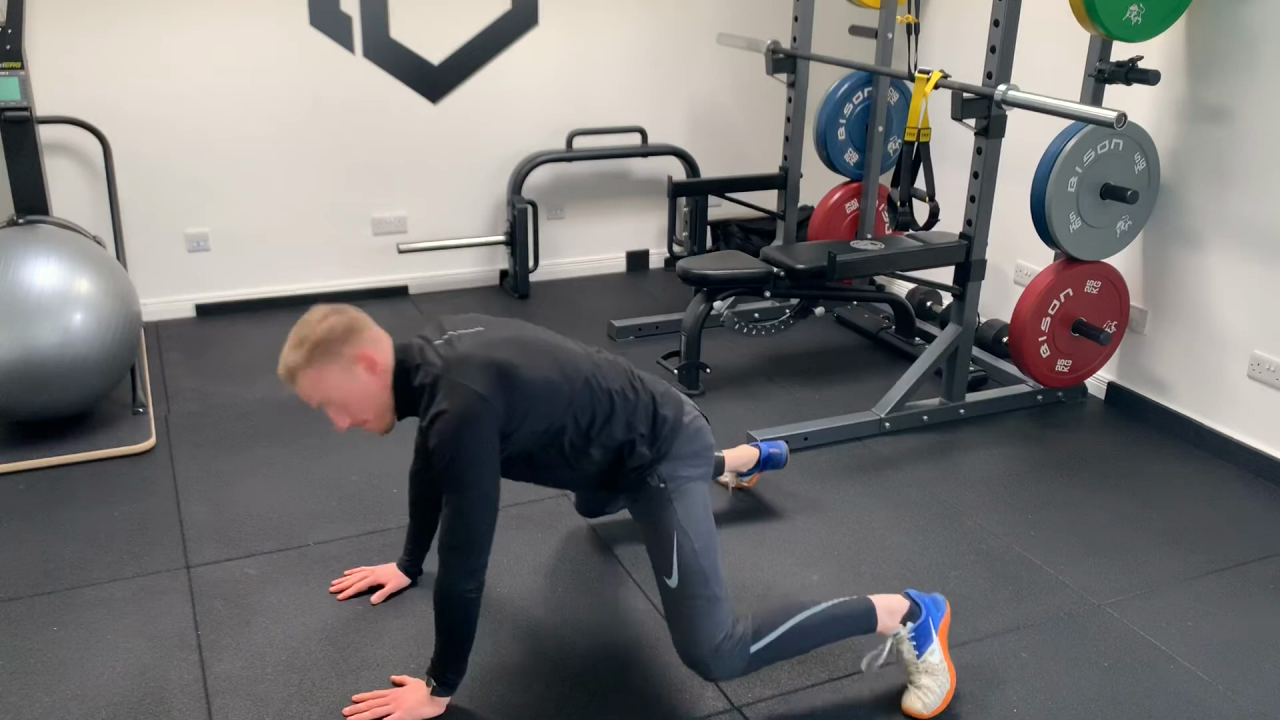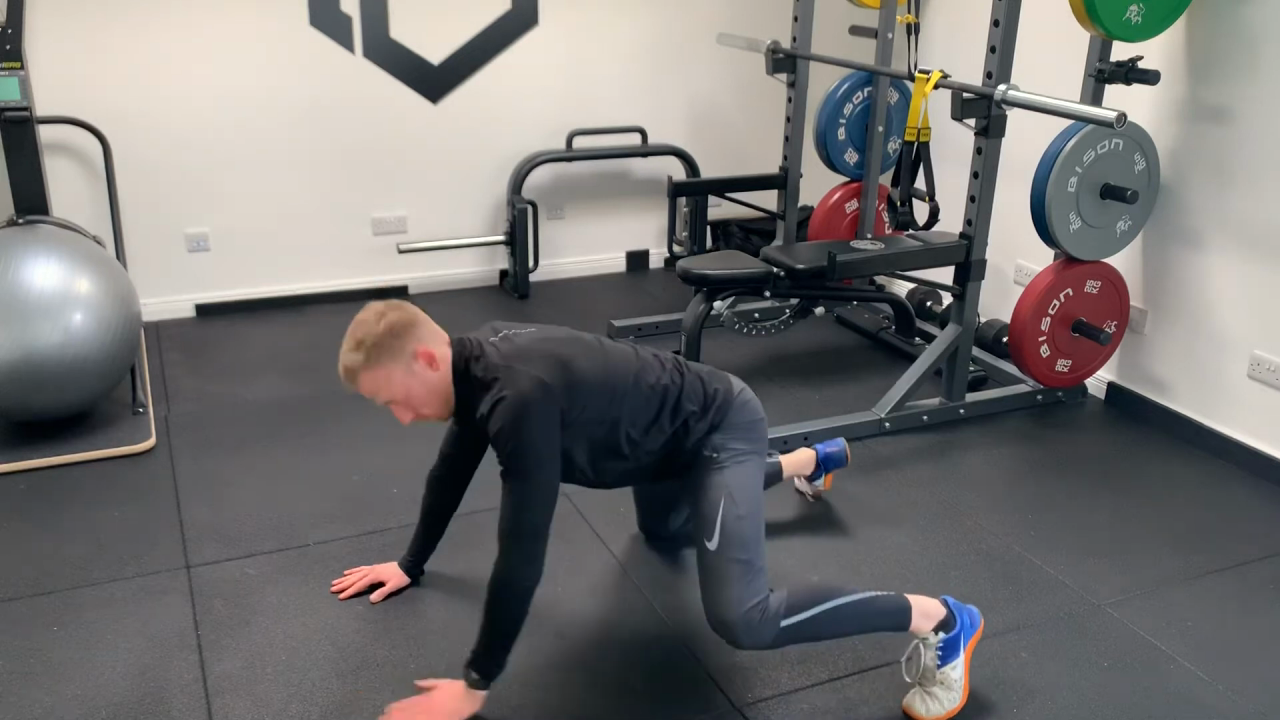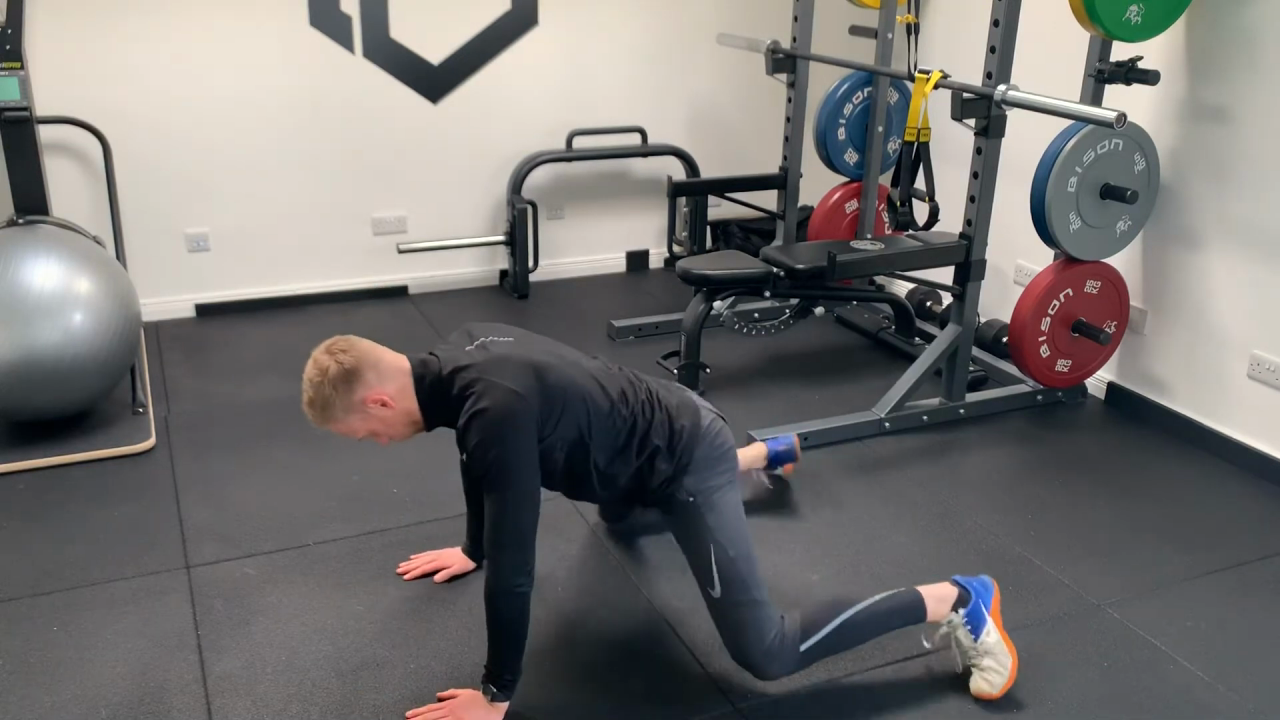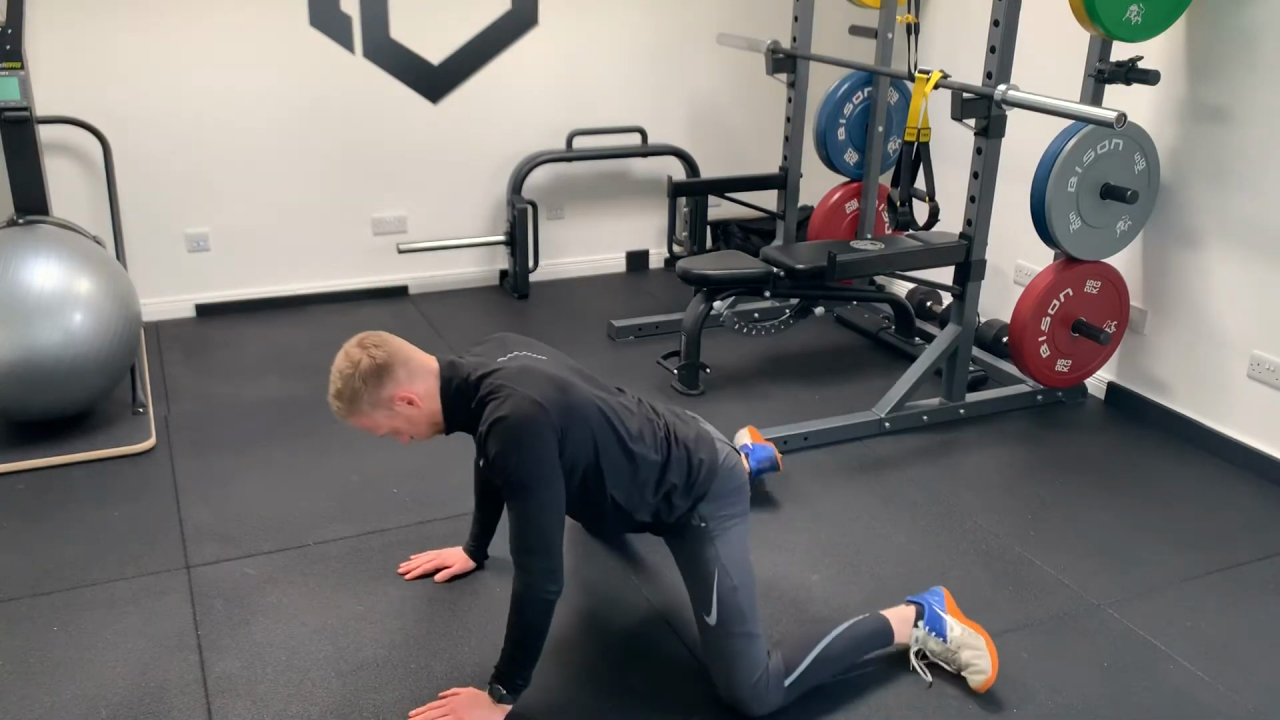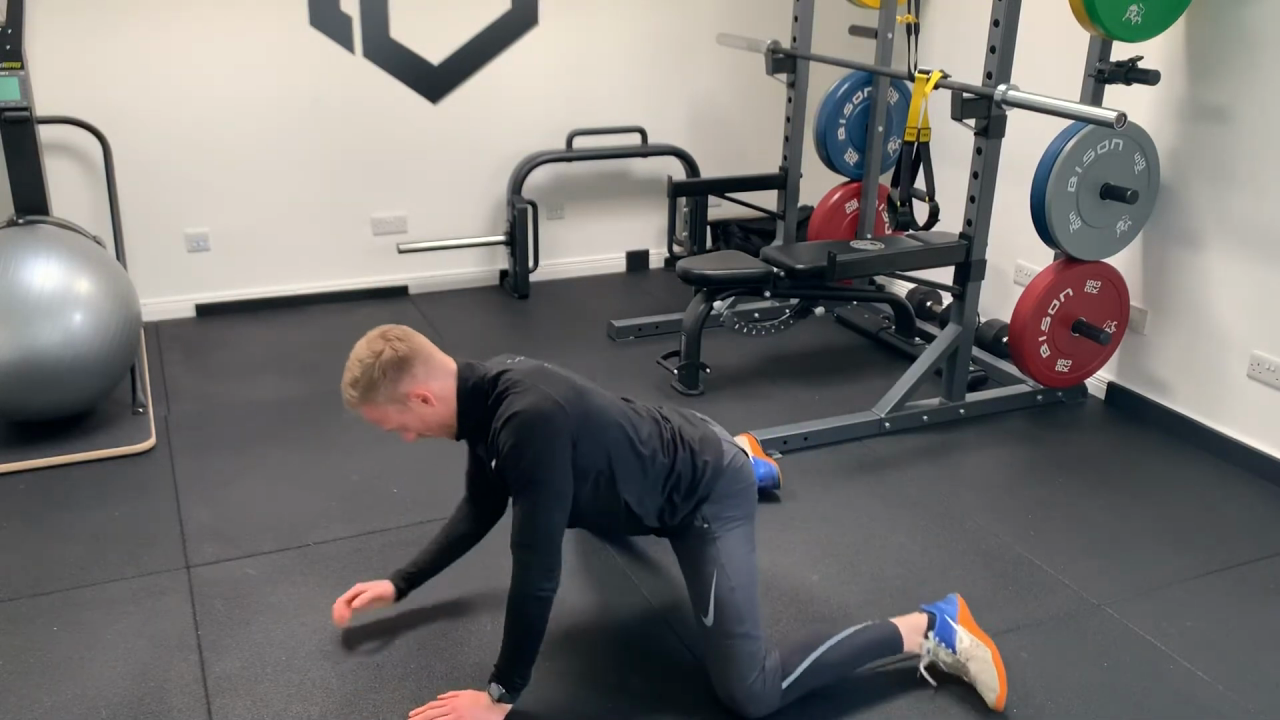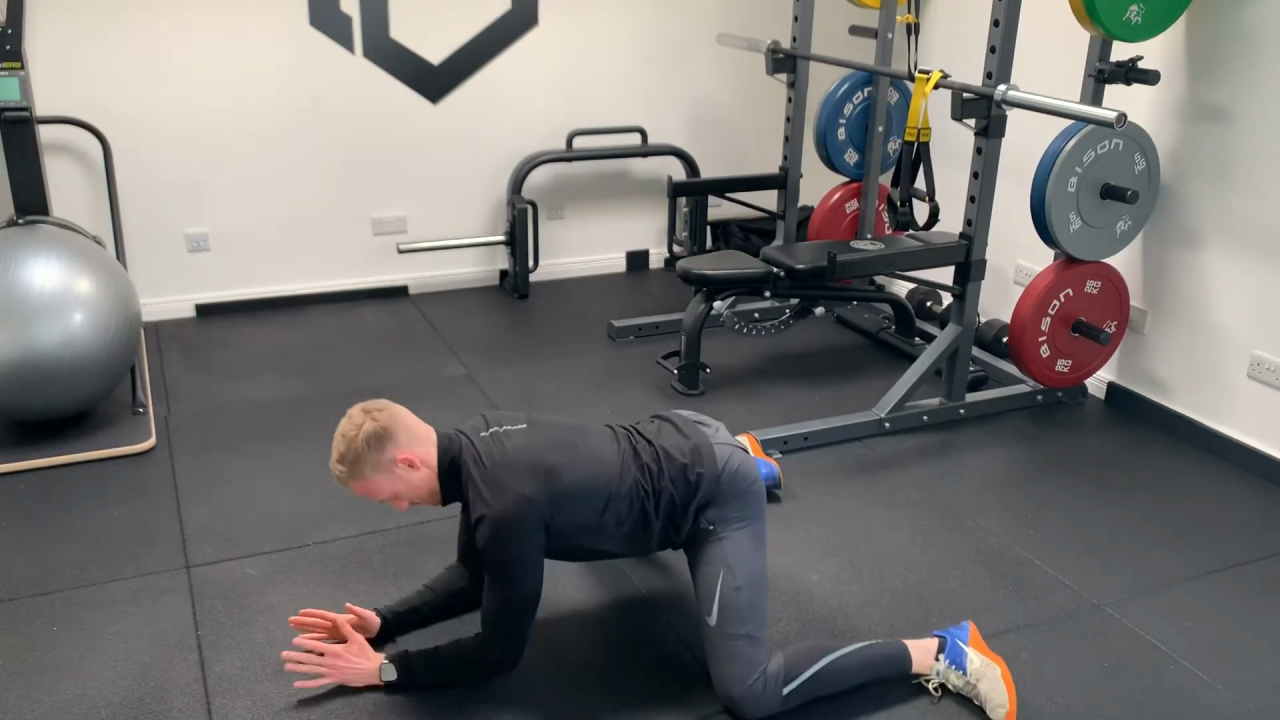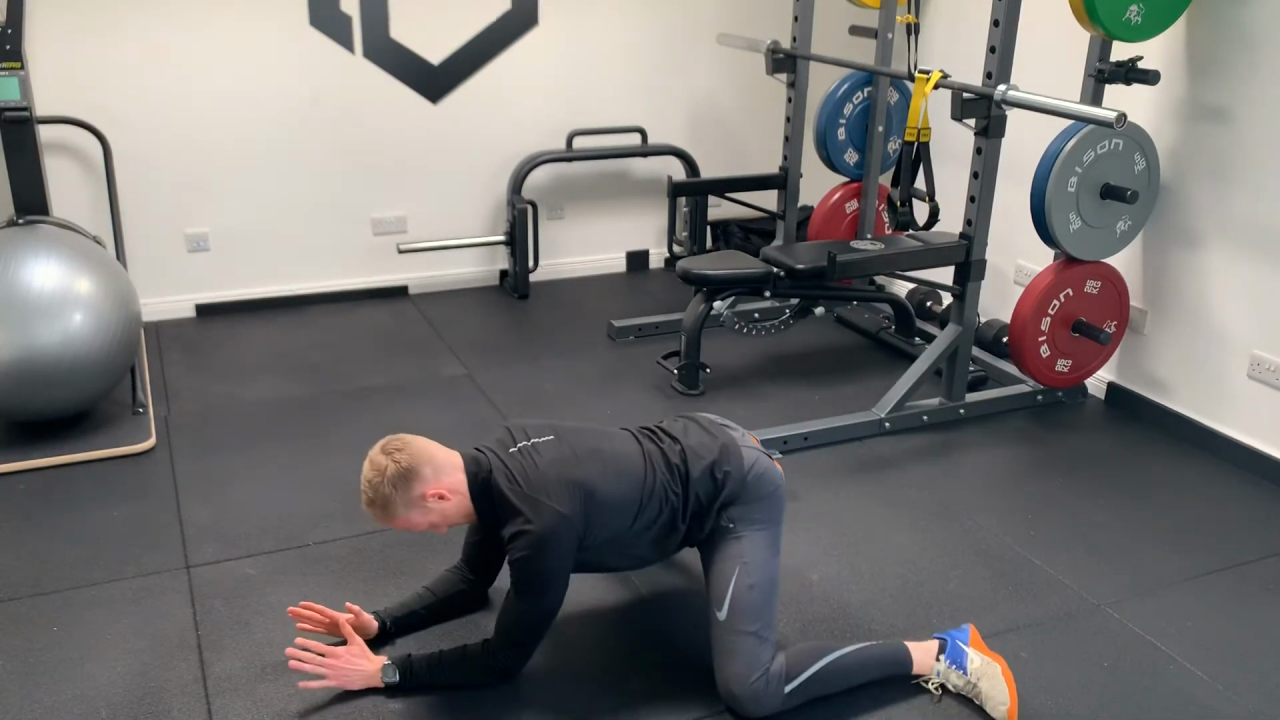
dt=0.7s
person 1, frame 1
left shoulder: (459, 403)
right shoulder: (429, 354)
left elbow: (466, 558)
right elbow: (429, 468)
right wrist: (407, 564)
left hip: (662, 449)
right hip: (627, 436)
left knee: (714, 653)
right knee: (595, 506)
left ankle: (906, 614)
right ankle: (744, 460)
person 1, frame 2
left shoulder: (520, 395)
right shoulder: (477, 360)
left elbow: (522, 554)
right elbow: (453, 467)
right wrist: (410, 564)
left hip: (720, 425)
right hip: (673, 425)
left knee: (742, 617)
right knee: (661, 533)
left ankle: (939, 620)
right ankle: (810, 462)
person 1, frame 3
left shoulder: (495, 408)
right shoulder: (454, 360)
left elbow: (514, 564)
right elbow: (477, 462)
right wrist: (470, 549)
left hip: (685, 459)
right hip: (654, 429)
left knee: (767, 652)
right knee: (617, 514)
left ankle: (956, 601)
right ankle: (761, 455)
person 1, frame 4
left shoulder: (515, 418)
right shoulder: (483, 363)
left elbow: (541, 576)
right elbow: (490, 462)
right wrist: (474, 548)
left hip: (701, 494)
right hip: (663, 454)
right knee: (593, 516)
left ankle: (917, 620)
right ankle: (741, 453)
person 1, frame 5
left shoulder: (530, 418)
right shoulder: (487, 391)
left elbow: (536, 572)
right elbow: (482, 504)
right wrist: (399, 584)
left hip: (706, 493)
right hip: (672, 453)
right knee: (588, 515)
left ankle: (926, 629)
right ankle: (741, 457)
person 1, frame 6
left shoulder: (506, 505)
right shoulder: (472, 445)
left elbow: (499, 650)
right elbow: (471, 578)
right wrist: (382, 621)
left hip: (716, 494)
right hip: (678, 437)
left ankle: (938, 653)
right ankle: (745, 457)
person 1, frame 7
left shoulder: (540, 520)
right shoulder: (493, 462)
left elbow: (506, 657)
right elbow: (472, 580)
right wrist: (379, 624)
left hip: (736, 493)
right hip: (693, 440)
left ankle: (938, 656)
